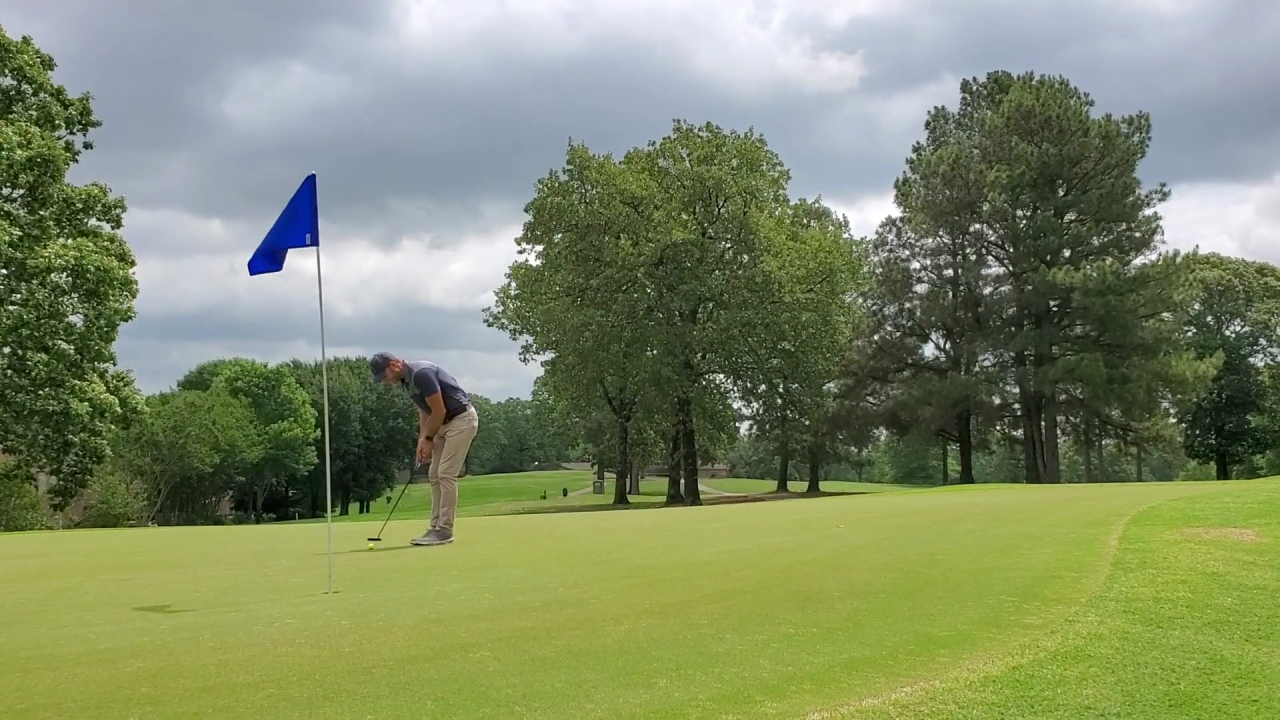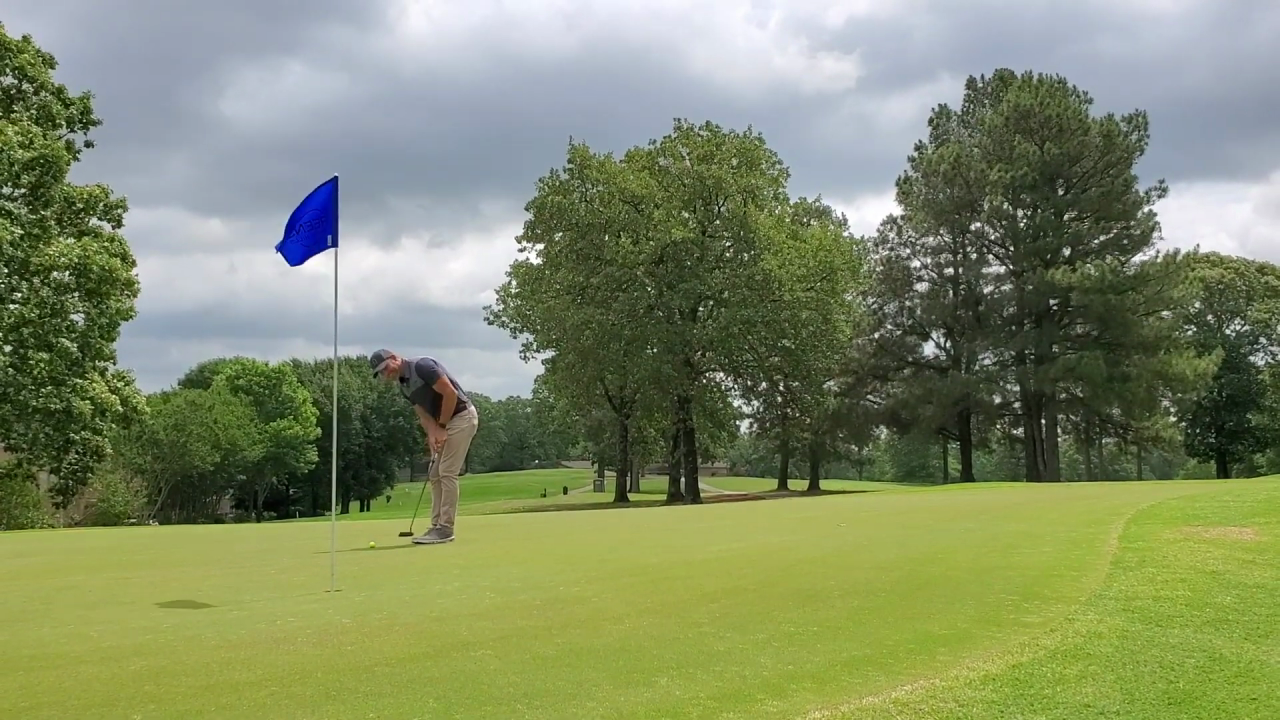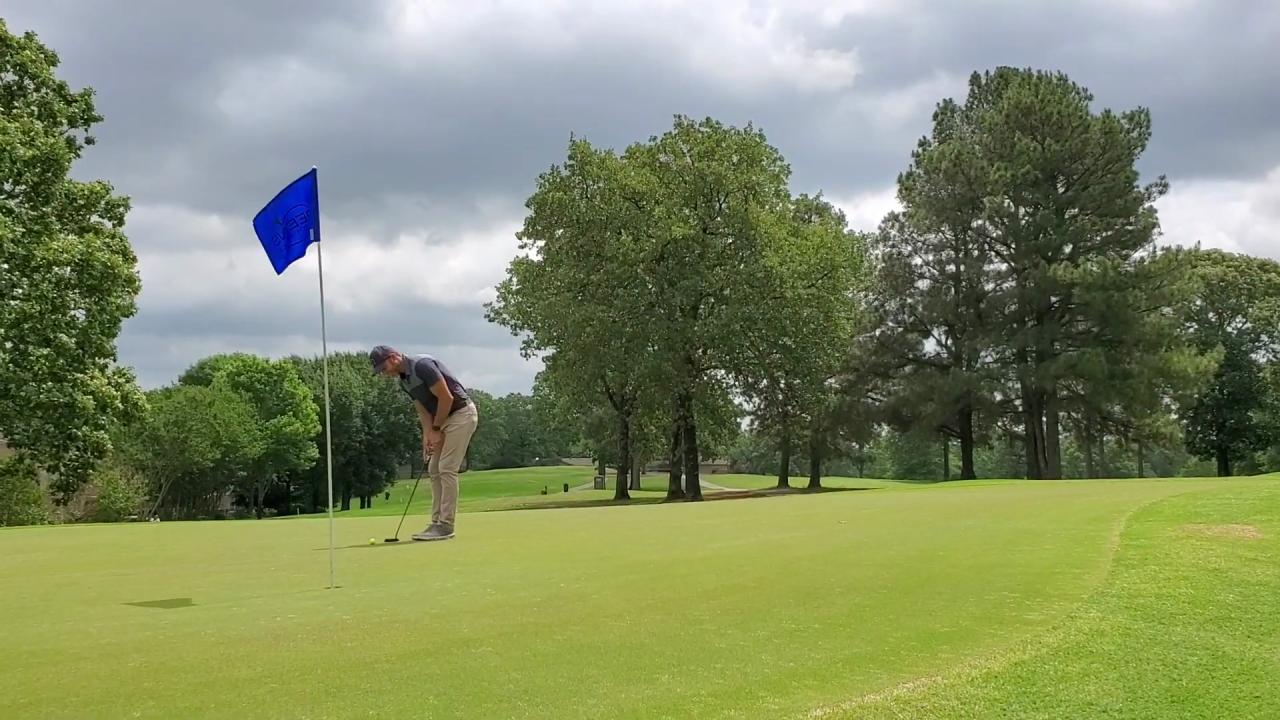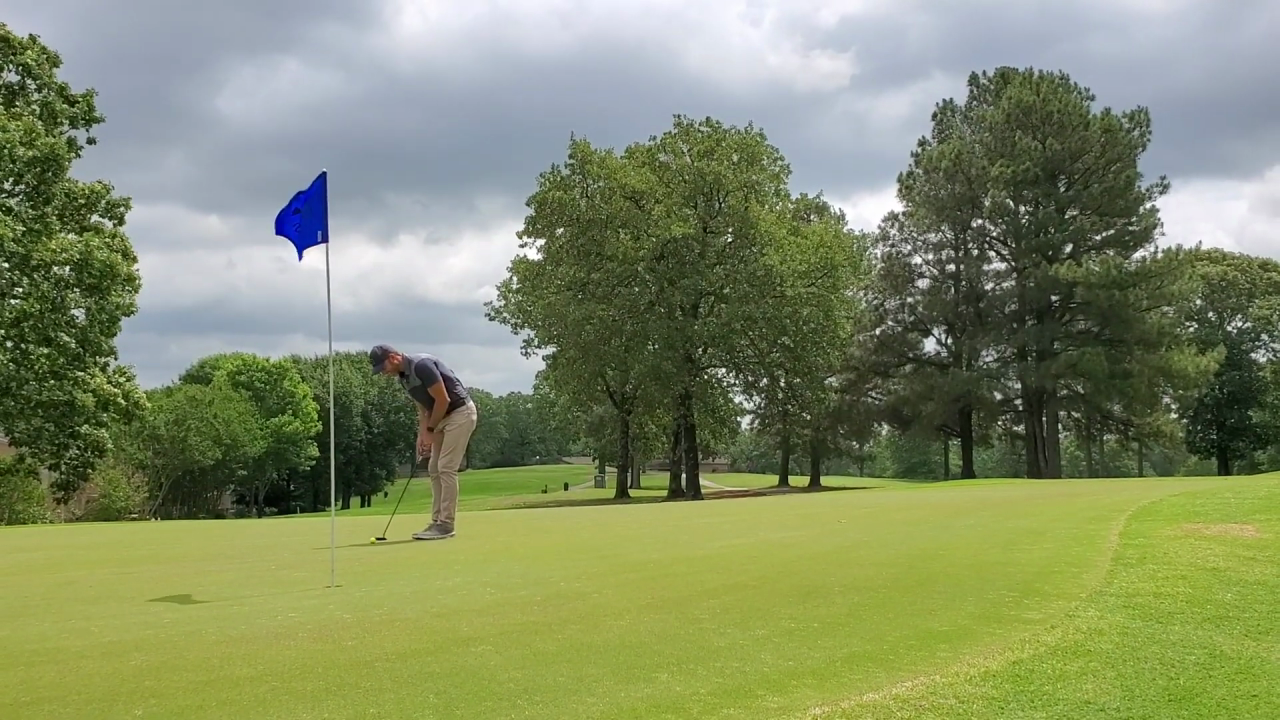
dt=0.5s
person 1, frame 1
left shoulder: (421, 373)
right shoulder: (406, 381)
left elbow: (439, 410)
right elbow: (425, 412)
left wrist: (429, 439)
right wrist: (422, 440)
left hip: (461, 419)
right hip: (446, 422)
left knee: (446, 474)
right knee: (435, 476)
left ankle: (445, 530)
right ankle: (436, 527)
person 1, frame 2
left shoulder: (422, 365)
right shoulder: (403, 386)
left elbow: (451, 393)
right elbow: (424, 415)
left wrist: (441, 427)
right wrist: (432, 435)
left hip: (461, 417)
right hip: (444, 421)
left knee: (448, 472)
right knee: (435, 474)
left ankle: (446, 528)
right ankle: (437, 526)
person 1, frame 3
left shoulder: (422, 365)
right shoulder: (403, 380)
left elbow: (446, 397)
right elbow: (423, 410)
left wrist: (436, 429)
right wrist: (427, 435)
left hip: (461, 414)
right hip: (444, 418)
left knee: (447, 469)
right knee: (435, 471)
left ankle: (446, 525)
right ankle: (437, 523)
person 1, frame 4
left shoulder: (421, 365)
right shoulder: (403, 377)
left elbow: (443, 400)
right elbow: (424, 408)
left wrist: (430, 431)
right wrist: (421, 435)
left hip: (460, 412)
right hip: (443, 417)
left knee: (446, 468)
right knee: (435, 470)
left ankle: (446, 524)
right ankle: (438, 522)
